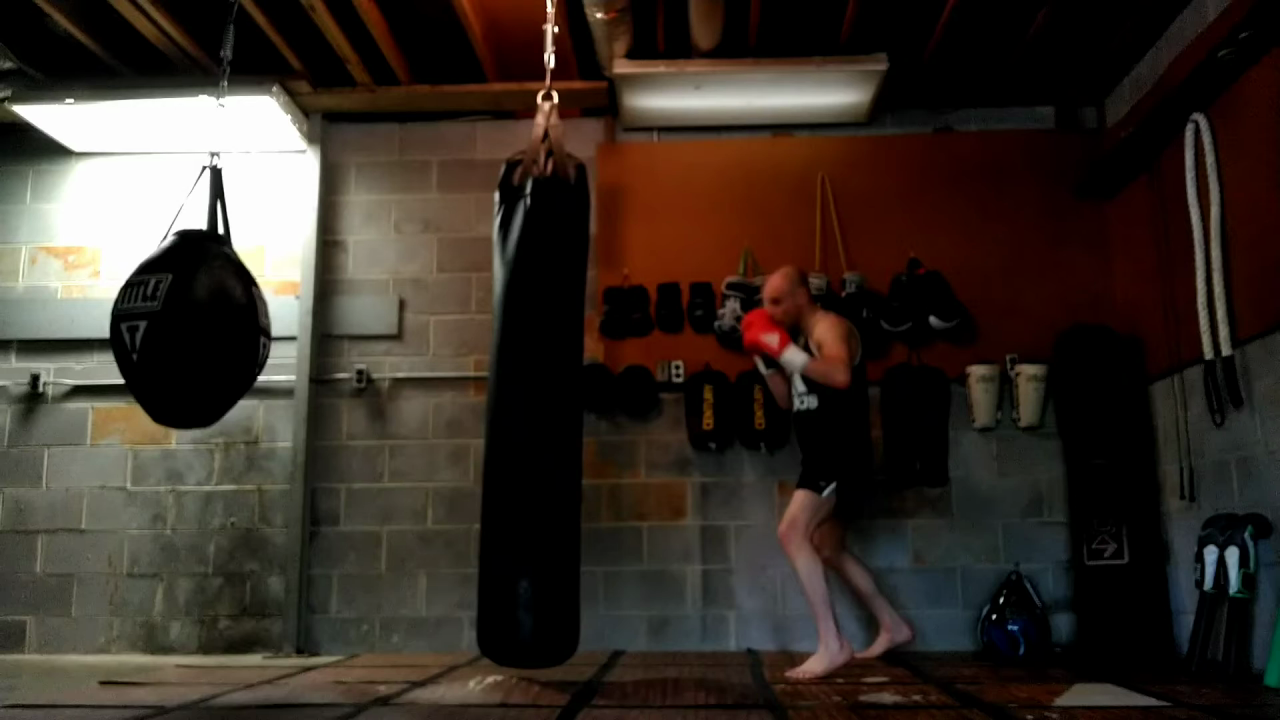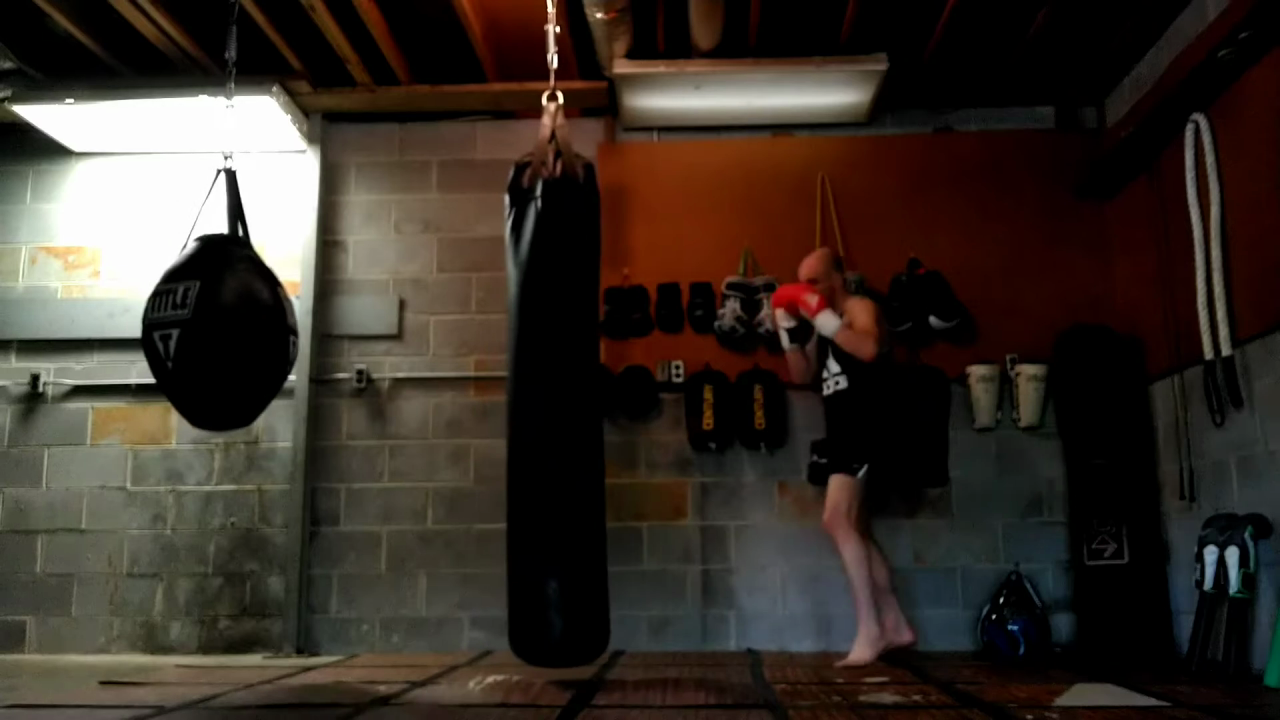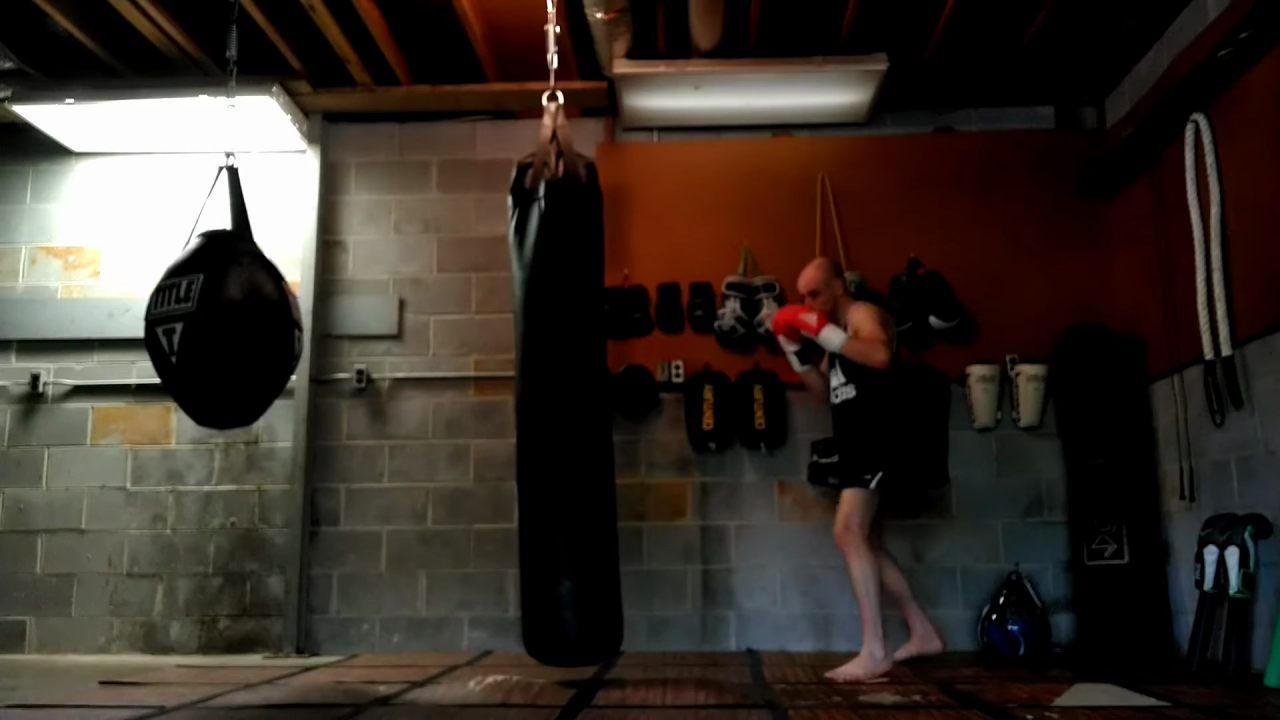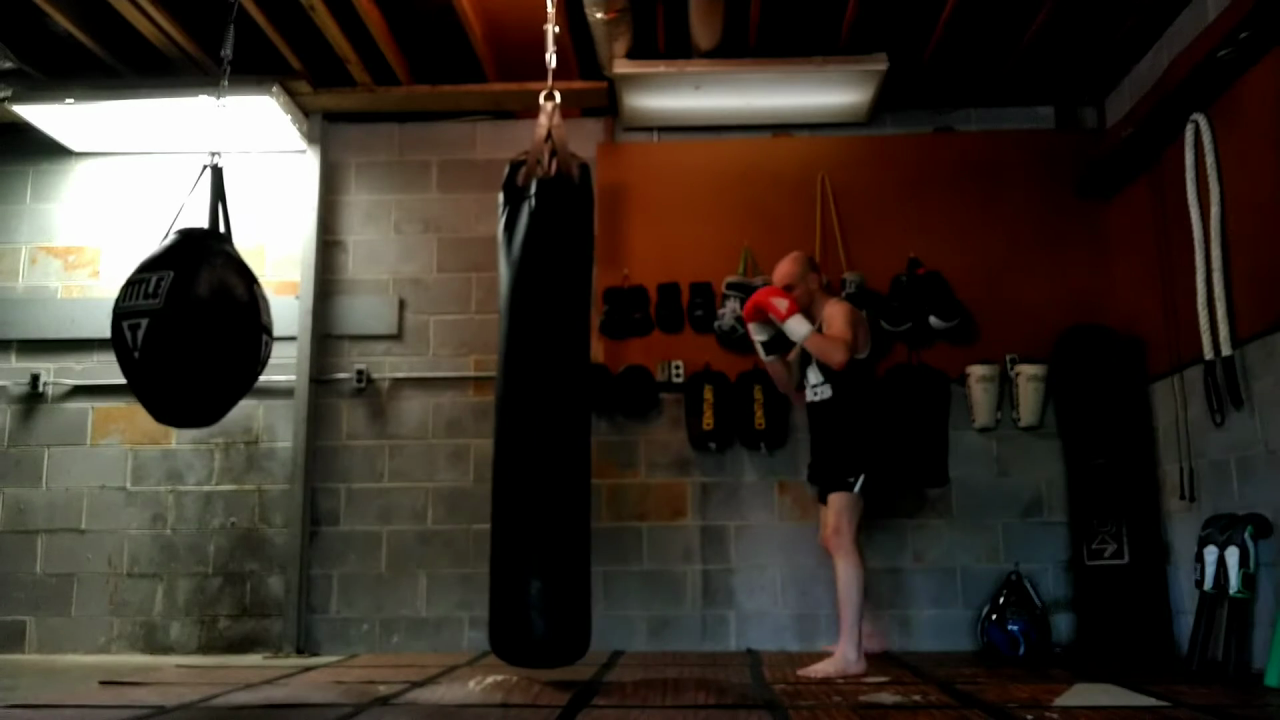
dt=0.7s
person 1, frame 1
left shoulder: (830, 326)
right shoulder: (803, 337)
left elbow: (840, 375)
right elbow: (788, 398)
left wrist: (783, 349)
right wrist: (765, 354)
left hip: (838, 452)
right hip: (821, 455)
left knee: (792, 532)
right knee: (826, 547)
left ankle: (832, 644)
right ankle: (892, 626)
person 1, frame 2
left shoulder: (860, 308)
right shoulder: (827, 321)
left elbow: (869, 350)
right elbow: (801, 374)
left wrist: (819, 313)
right wrist: (788, 322)
left hip: (865, 432)
right hip: (845, 435)
left knee: (836, 518)
right knee: (855, 531)
left ankle: (869, 629)
right ankle: (894, 625)
person 1, frame 3
left shoulder: (864, 314)
right shoulder: (837, 329)
left elbow: (880, 356)
right elbow: (824, 390)
left wrist: (819, 330)
right wrist: (795, 346)
left hip: (877, 445)
right hip: (857, 449)
left knee: (849, 534)
right knee: (863, 545)
left ankle: (874, 651)
right ankle: (923, 633)
person 1, frame 4
left shoulder: (839, 312)
right shoulder: (804, 326)
left elbow: (839, 357)
right elbow: (789, 381)
left wrist: (789, 318)
right wrist: (761, 331)
left hip: (852, 442)
right hip: (829, 446)
left knee: (839, 536)
right knee: (833, 539)
left ankle: (850, 652)
right ankle: (853, 634)
